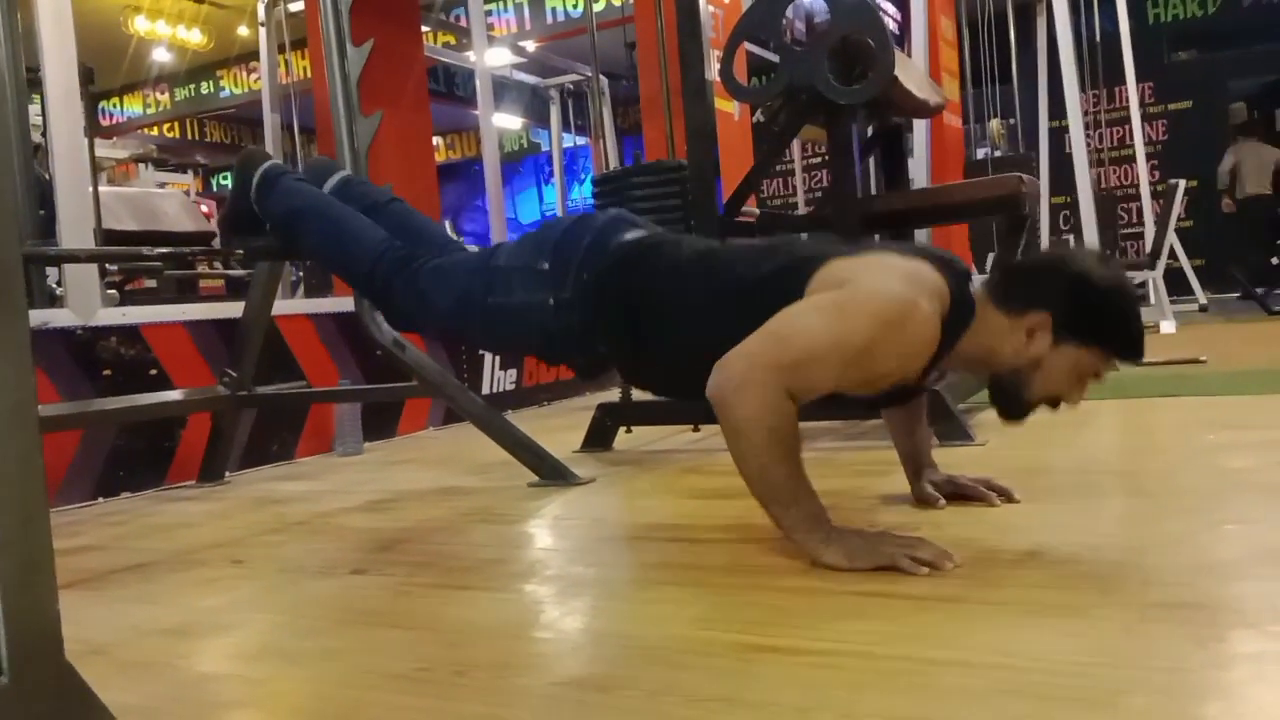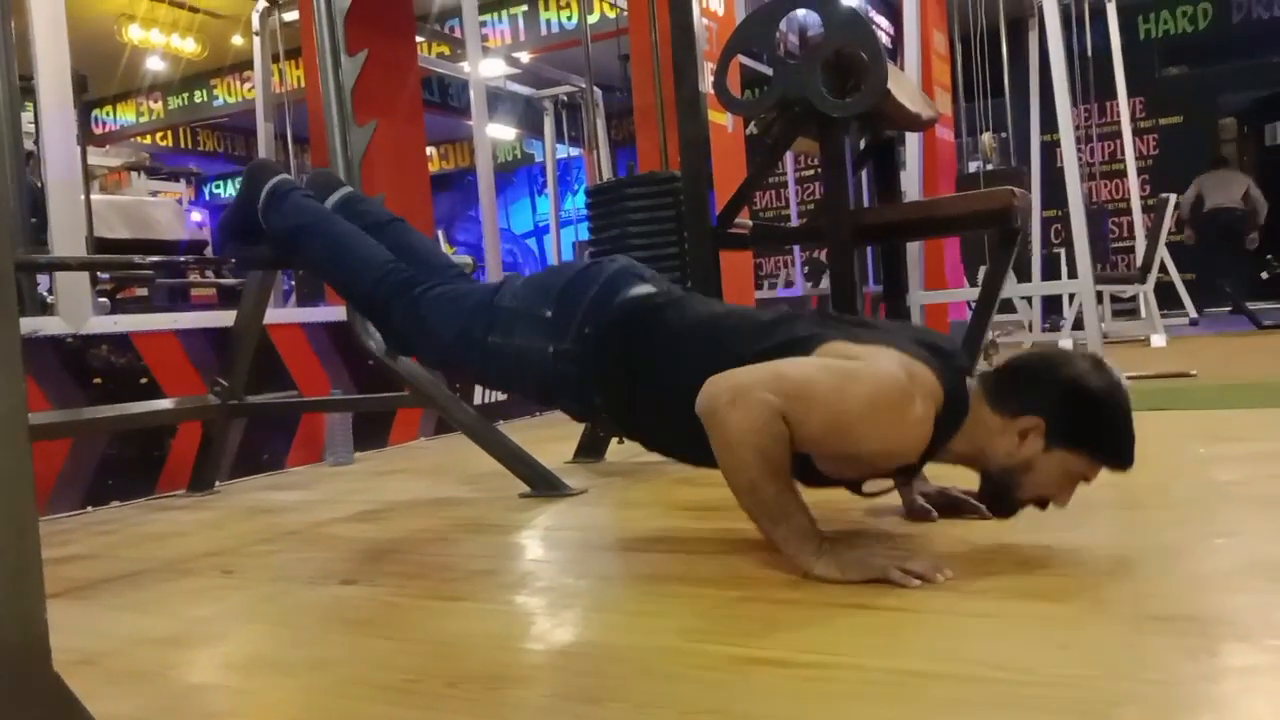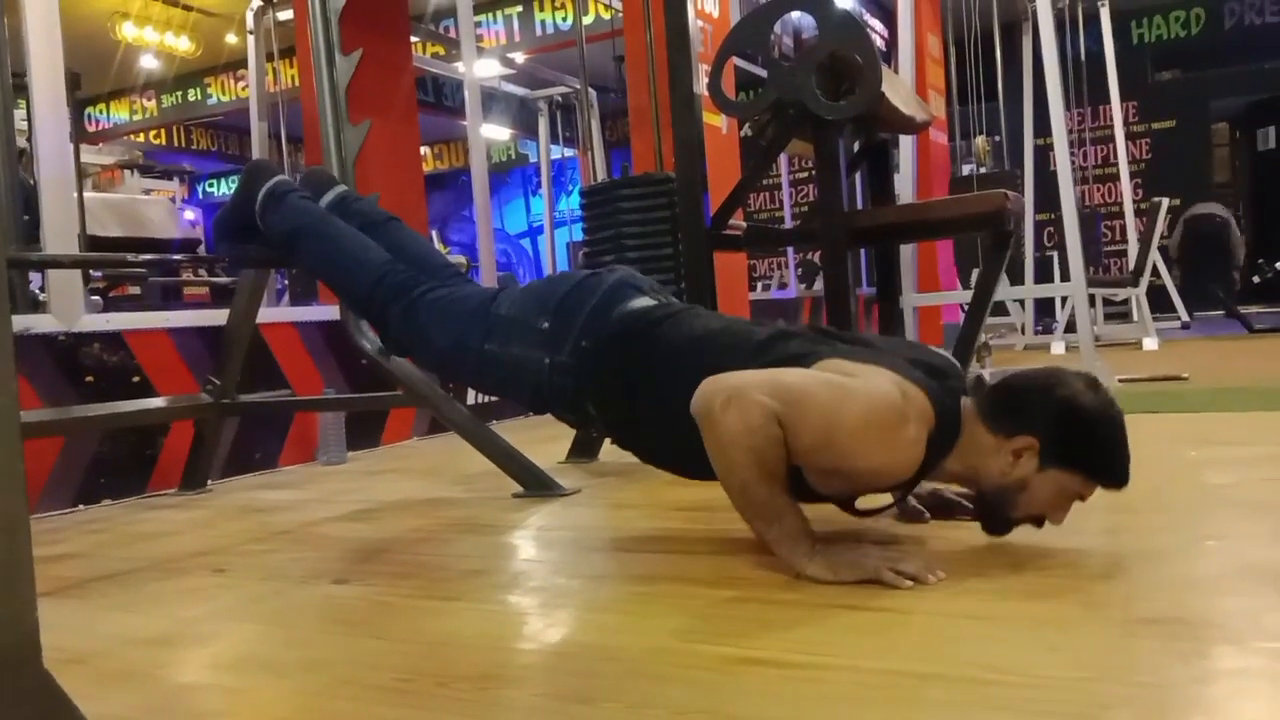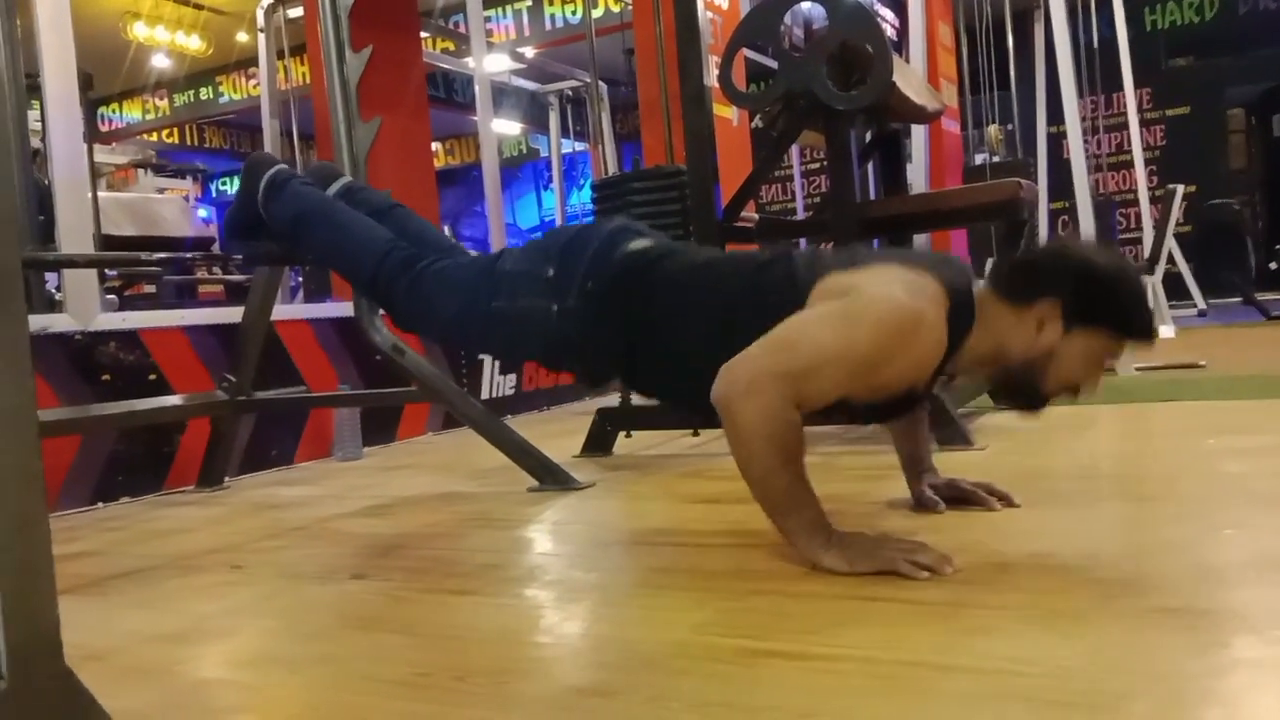
dt=0.3s
person 1, frame 1
left shoulder: (953, 304)
right shoulder: (906, 317)
right elbow: (741, 382)
left wrist: (922, 471)
right wrist: (820, 537)
left hip: (640, 269)
right hip: (592, 285)
left knee: (443, 270)
right knee: (413, 285)
left ankle: (332, 185)
right ankle: (271, 189)
person 1, frame 2
left shoulder: (944, 376)
right shoulder: (900, 409)
right elbow: (733, 400)
left wrist: (913, 487)
right wrist: (812, 550)
left hip: (639, 310)
right hip: (591, 338)
left knee: (439, 294)
right knee: (414, 309)
left ankle: (330, 198)
right ankle: (275, 200)
person 1, frame 3
left shoulder: (941, 393)
right shoulder: (894, 424)
right elbow: (725, 403)
left wrist: (904, 489)
right wrist: (805, 550)
left hip: (636, 321)
right hip: (588, 348)
left knee: (440, 291)
right knee: (408, 309)
left ankle: (330, 198)
right ankle: (271, 200)
person 1, frame 4
left shoulder: (956, 299)
right shoulder: (912, 321)
right elbow: (746, 386)
left wrist: (920, 475)
right wrist: (821, 541)
left hip: (649, 277)
right hip: (598, 295)
left knee: (447, 272)
right knee: (416, 284)
left ankle: (333, 190)
right ankle: (275, 192)
